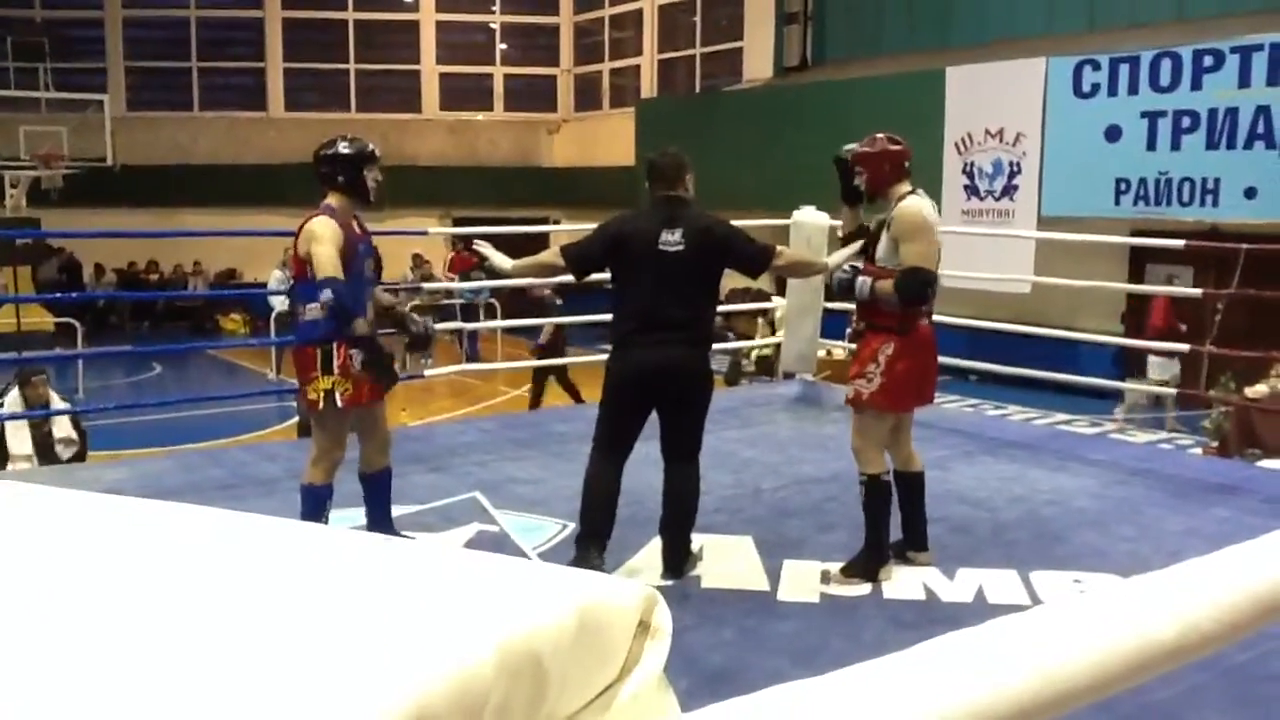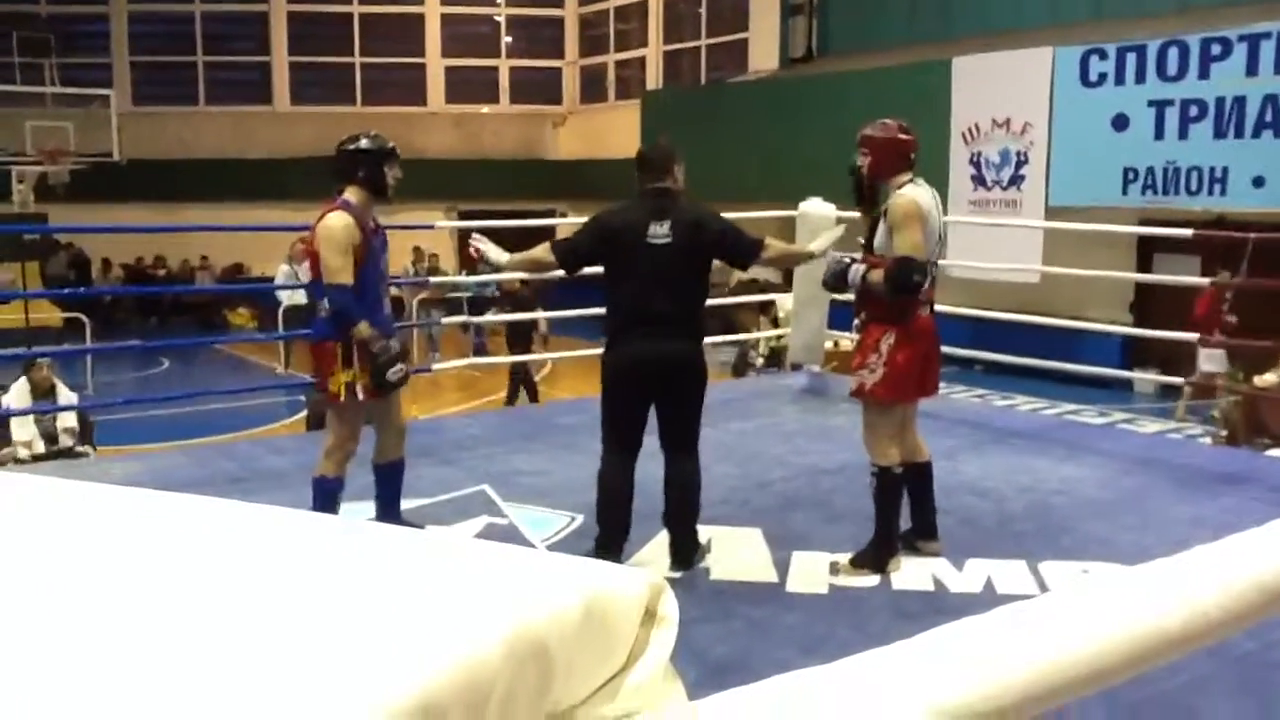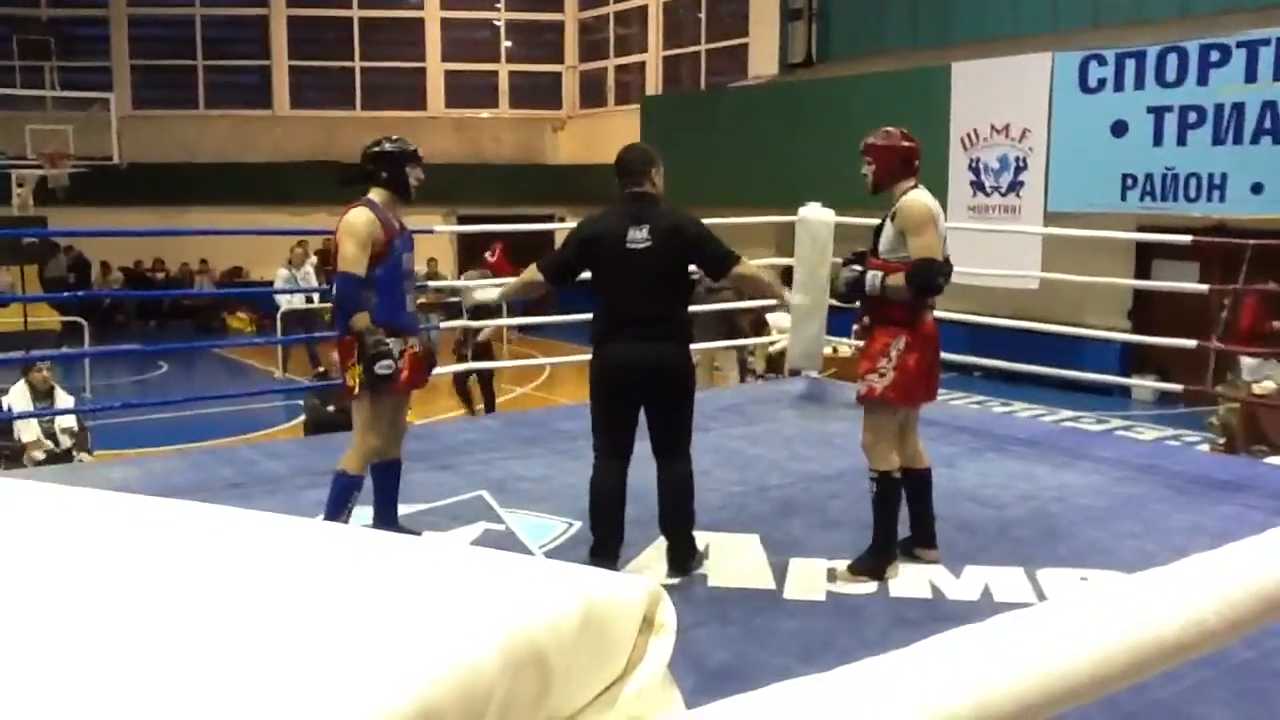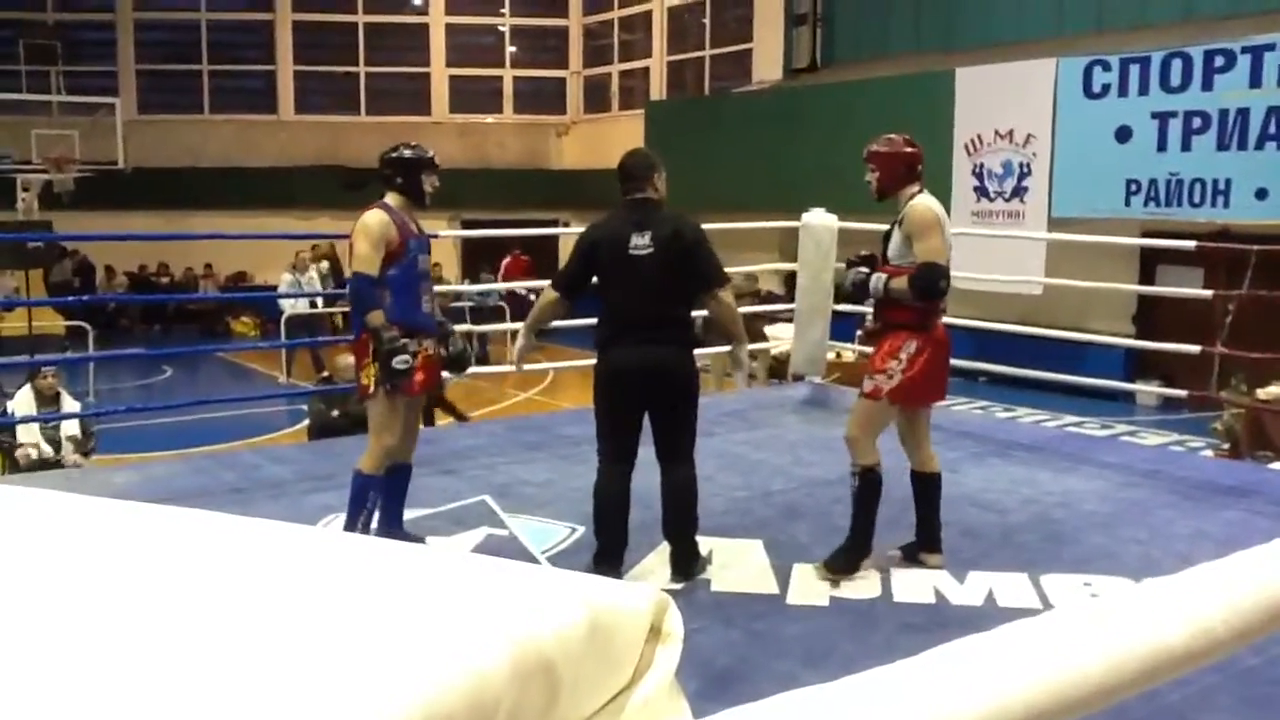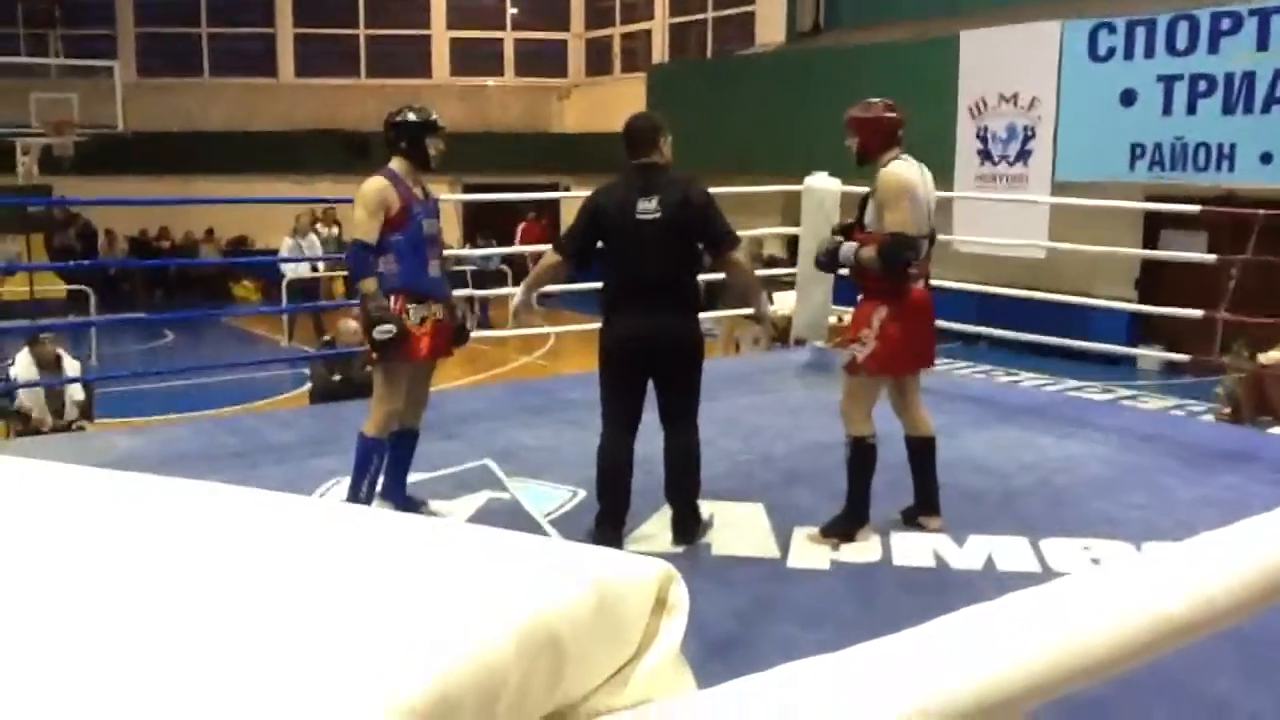
dt=0.4s
person 1, frame 1
left shoulder: (909, 212)
right shoulder: (902, 210)
left elbow: (916, 288)
right elbow: (856, 246)
left wrist: (858, 287)
right wrist: (849, 195)
left hip: (893, 342)
right hip: (906, 339)
left knee: (867, 446)
right knee: (898, 442)
left ankle: (873, 558)
right ankle: (915, 543)
person 1, frame 2
left shoulder: (905, 201)
right shoulder: (919, 194)
left elbow: (907, 278)
left wrist: (853, 275)
right wrist: (868, 204)
left hip: (893, 332)
right hip: (910, 327)
left knee: (879, 439)
right knee: (903, 432)
left ankle: (883, 548)
right ankle: (924, 531)
person 1, frame 3
left shoulder: (913, 206)
right shoulder: (909, 205)
left elbow: (929, 278)
left wrist: (870, 282)
right wrist: (868, 267)
left hip: (900, 338)
right hip: (903, 334)
left knee: (877, 443)
right knee: (904, 437)
left ankle: (882, 555)
right ankle: (923, 538)
person 1, frame 4
left shoulder: (920, 211)
right shoulder: (915, 210)
left elbow: (932, 284)
left wrist: (874, 283)
right wrist: (874, 269)
left hip: (910, 341)
right hip: (911, 337)
left knee: (860, 436)
right knee: (916, 439)
left ankle: (857, 550)
right ankle: (928, 544)
person 1, frame 5
left shoulder: (891, 178)
right shoulder: (917, 172)
left elbow: (896, 254)
left wrist: (847, 252)
right wrist: (859, 238)
left hip: (888, 305)
right hip: (912, 299)
left knee: (854, 408)
right knee: (909, 403)
left ankle: (855, 519)
right ankle: (927, 508)
person 2, frame 1
left shoulder: (624, 227)
right shoulder: (711, 229)
left elbow: (560, 260)
right elbow: (776, 260)
left wrist: (510, 266)
right wrist: (827, 265)
left hip: (632, 360)
right hip: (689, 362)
left knee: (607, 455)
right knee: (681, 460)
left ankle: (589, 551)
right ankle: (677, 557)
person 2, frame 2
left shoulder: (613, 220)
right shoulder: (700, 220)
left elbow: (553, 256)
right elbow: (763, 252)
left wrist: (506, 261)
right wrist: (812, 251)
left hip: (626, 354)
right hip: (681, 354)
left knee: (618, 453)
right knee: (681, 452)
left ankle: (608, 551)
right ankle: (684, 549)
person 2, frame 3
left shoulder: (596, 226)
right shoulder: (680, 224)
left elbow: (542, 274)
right elbow: (737, 272)
left wrist: (501, 294)
right wrist: (781, 295)
left hip: (613, 358)
right hip: (669, 357)
left knee: (609, 460)
right knee: (674, 457)
left ankle: (604, 557)
right ankle: (681, 553)
person 2, frame 4
left shoulder: (600, 232)
right shoulder: (682, 229)
left elbow: (558, 294)
right elbow: (717, 295)
left wrist: (526, 334)
right wrist: (739, 345)
left hip: (617, 362)
right hip: (672, 360)
left knee: (614, 464)
right knee: (677, 462)
left ankle: (608, 562)
right ankle: (685, 558)
person 2, frame 5
left shoulder: (606, 197)
right shoulder: (690, 193)
left elbow: (561, 257)
right elbow: (730, 257)
left wrist: (526, 291)
right wrist: (757, 297)
left hip: (623, 327)
right hip: (677, 326)
left knee: (617, 429)
right knee: (681, 427)
left ankle: (609, 527)
right ankle: (686, 523)
person 3, frame 1
left shoulder: (355, 225)
right shoulder: (322, 227)
right elbow: (335, 292)
left wrist: (404, 318)
right wrist: (373, 345)
left hip: (356, 351)
right hip: (328, 354)
left knee: (377, 442)
right knee: (329, 453)
left ankle: (380, 529)
person 3, frame 2
left shoulder: (369, 220)
right shoulder: (338, 223)
right elbow: (340, 300)
left wrist: (388, 343)
right wrist: (375, 349)
left hip: (376, 344)
right hip: (349, 350)
left knee: (393, 431)
right knee: (342, 445)
left ankle: (389, 519)
person 3, frame 3
left shoulder: (395, 221)
right shoulder: (361, 219)
right elbow: (348, 290)
left wrist: (417, 339)
right wrist: (371, 343)
left hip: (399, 343)
right hip: (372, 346)
left knee: (393, 436)
right knee: (368, 442)
left ankle: (386, 523)
person 3, frame 4
left shoulder: (414, 226)
right shoulder: (376, 221)
right elbow: (361, 289)
left wrist: (446, 334)
right wrist: (388, 339)
left hip: (419, 345)
right hip: (387, 348)
left knee: (406, 442)
right knee: (383, 444)
left ankle: (390, 527)
right ankle: (354, 536)
person 3, frame 5
left shoulder: (423, 192)
right shoulder: (379, 188)
right elbow: (359, 255)
left wrist: (450, 307)
right wrist: (375, 308)
left hip: (428, 312)
right hip: (397, 313)
left knee: (413, 407)
right knee: (386, 410)
left ankle: (394, 492)
right ankle: (358, 503)
